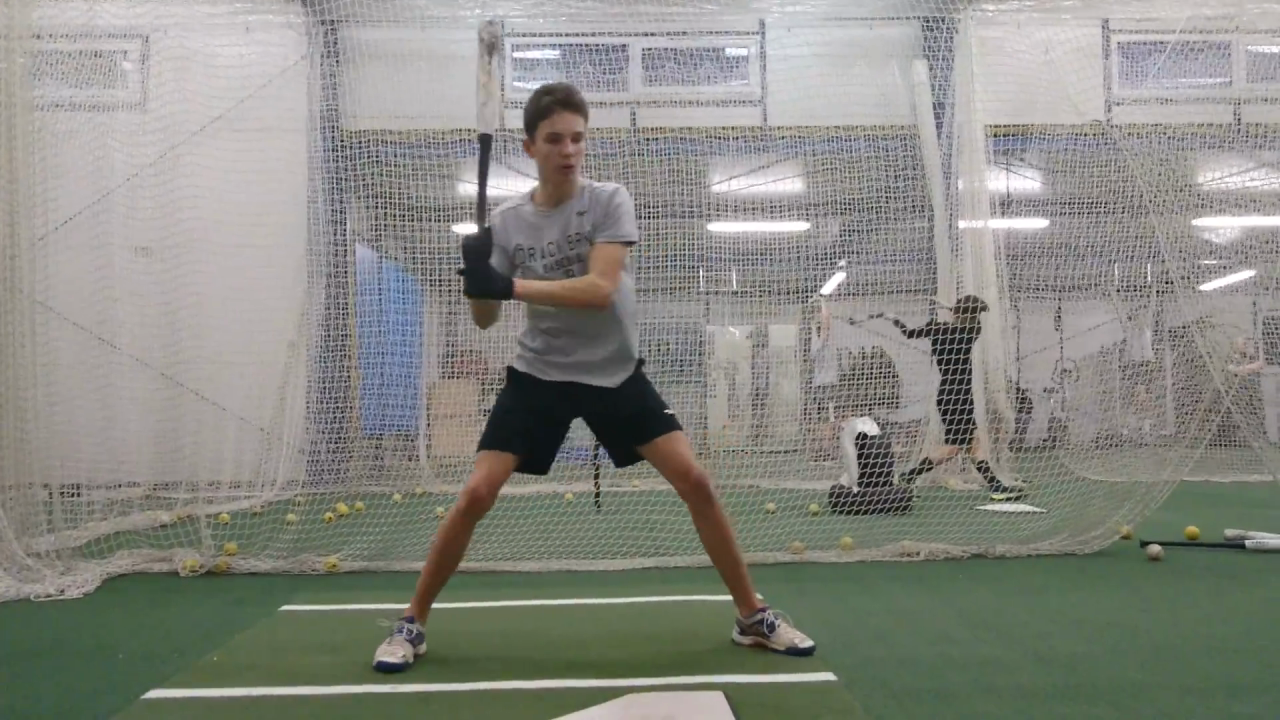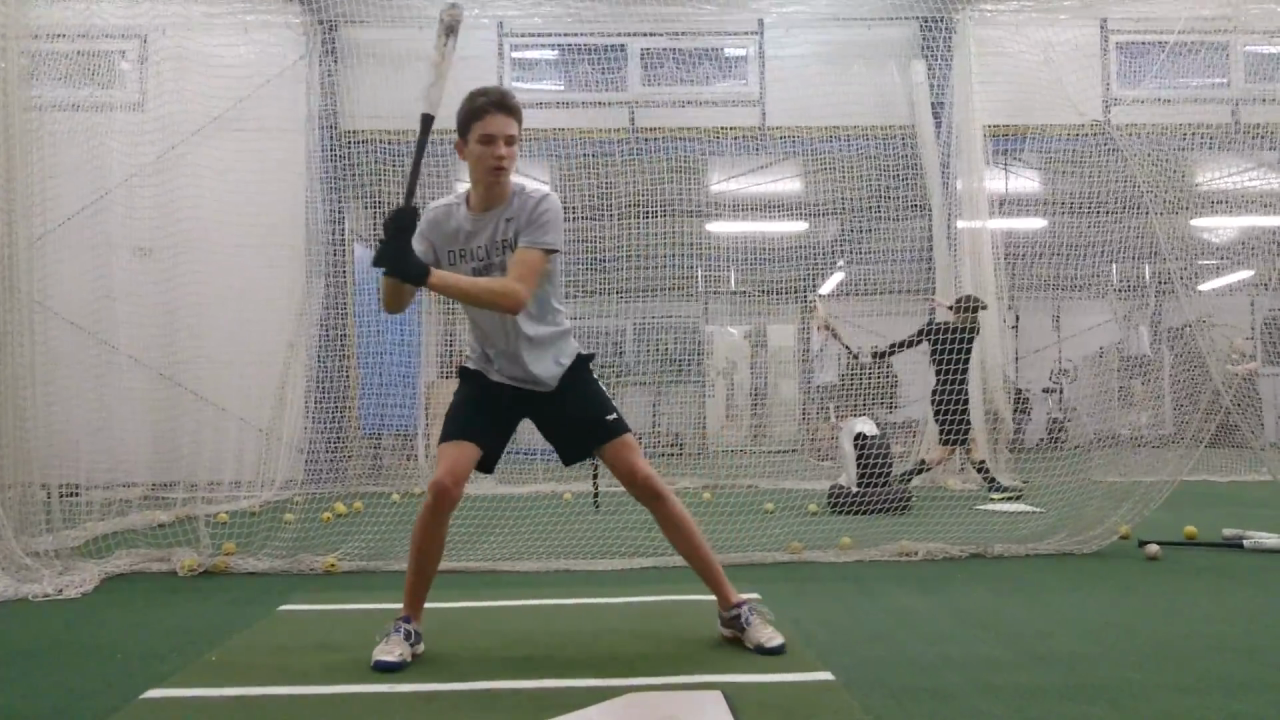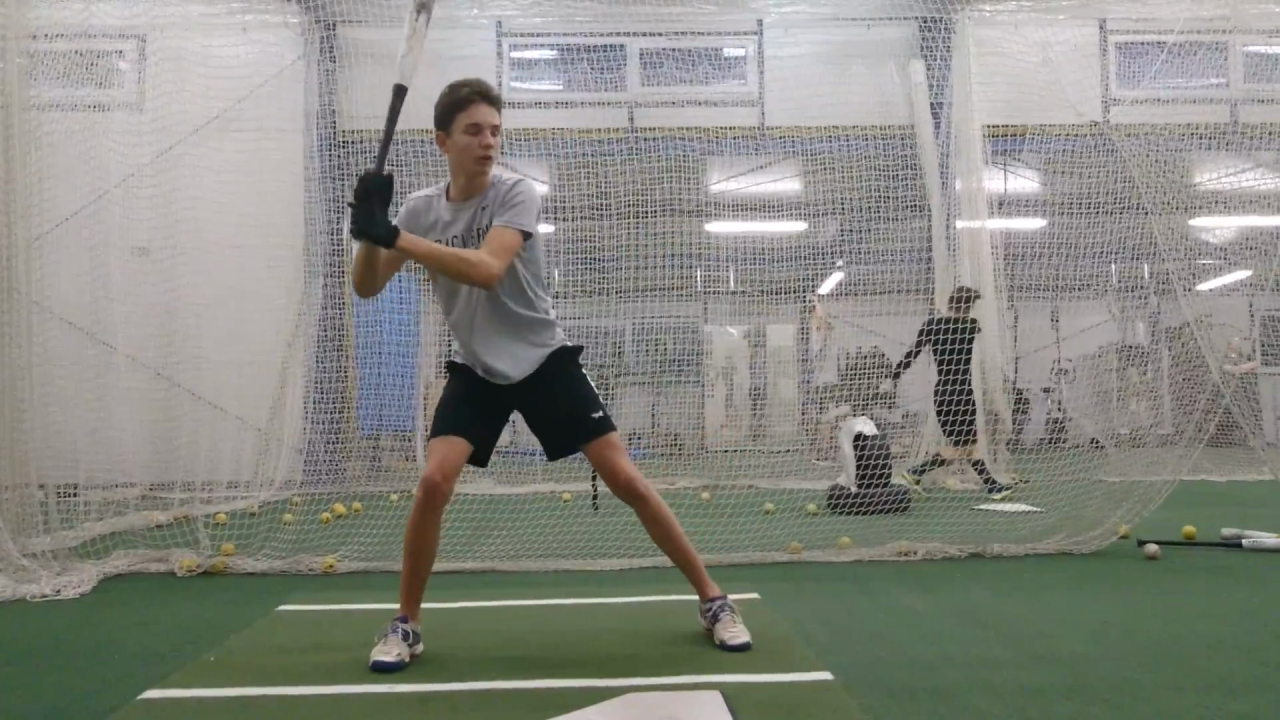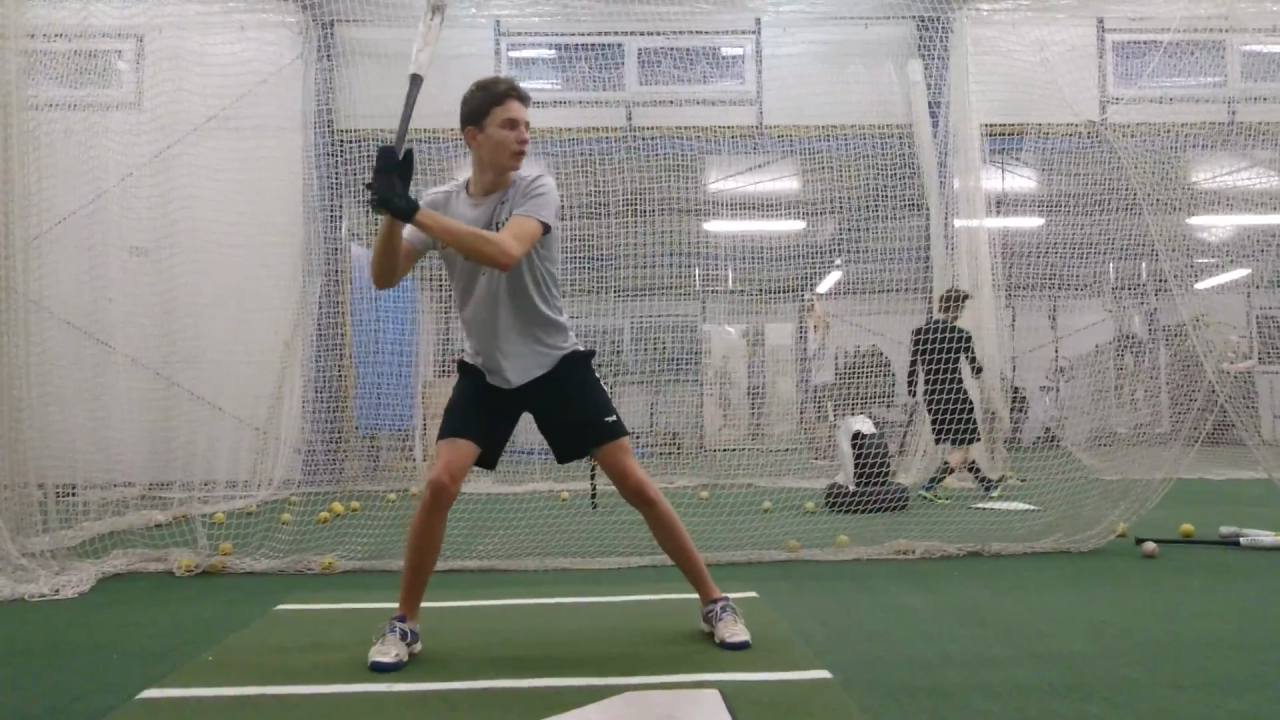
dt=0.2s
person 1, frame 1
left shoulder: (610, 201)
right shoulder: (505, 220)
left elbow: (599, 292)
right elbow: (483, 319)
left wrist: (510, 285)
right wrist: (478, 278)
left hip: (614, 371)
right hip: (537, 375)
left knee: (694, 483)
right knee: (476, 495)
left ankle: (753, 615)
right ankle: (412, 622)
person 1, frame 2
left shoulder: (539, 206)
right shoulder: (439, 219)
left elbow: (513, 295)
right elbow: (394, 304)
left wrist: (424, 271)
right wrist: (394, 259)
left hip: (557, 368)
right hip: (488, 374)
left knee: (643, 480)
right knee: (443, 486)
left ankle: (733, 607)
right ankle: (408, 623)
person 1, frame 3
left shoulder: (517, 193)
right shoulder: (421, 209)
left elbow: (486, 270)
right elbow: (365, 287)
left wrist: (394, 232)
right wrist: (370, 230)
left hip: (543, 360)
right hip: (476, 369)
left knee: (626, 479)
right knee: (434, 483)
left ankle: (712, 599)
right ankle: (406, 623)
person 1, frame 4
left shoulder: (538, 190)
right shoulder: (441, 201)
left elbow: (506, 251)
right elbow: (384, 277)
left wrist: (415, 206)
right wrist: (394, 210)
left hip: (555, 362)
right hip: (486, 368)
left knee: (636, 485)
right knee: (439, 485)
left ankle: (713, 601)
right ankle: (404, 622)
person 2, frame 1
left shoulder: (934, 328)
right shoulder: (973, 331)
left elbow: (911, 334)
left wrist: (895, 320)
right wrist: (968, 312)
left hip: (948, 393)
right hip: (954, 396)
left knee: (972, 442)
right knee: (953, 447)
left ankle: (995, 486)
right ankle: (907, 478)
person 2, frame 2
left shoulder: (932, 328)
right shoulder: (970, 330)
left elbow: (902, 344)
right elbow: (970, 322)
left wrist: (875, 356)
right wrist: (954, 310)
left hip: (942, 394)
right hip: (953, 396)
left knee: (969, 442)
right knee: (948, 448)
left ankle: (994, 486)
right ankle: (902, 480)
person 2, frame 3
left shoulder: (930, 325)
right shoulder: (970, 326)
left elbow: (911, 354)
left wrist: (893, 378)
right wrist: (962, 315)
left hip: (942, 391)
right hip: (960, 392)
left knee: (966, 442)
right knee: (960, 446)
left ankle: (991, 486)
right ankle: (917, 472)
person 2, frame 4
left shoulder: (919, 332)
right shoulder: (961, 335)
left elbow: (912, 367)
right elbow: (975, 366)
left wrist: (913, 394)
right wrist: (978, 370)
left hip: (930, 395)
right hip: (952, 394)
left knee: (954, 445)
right knee: (961, 448)
left ankle: (987, 484)
right ankle: (931, 486)
